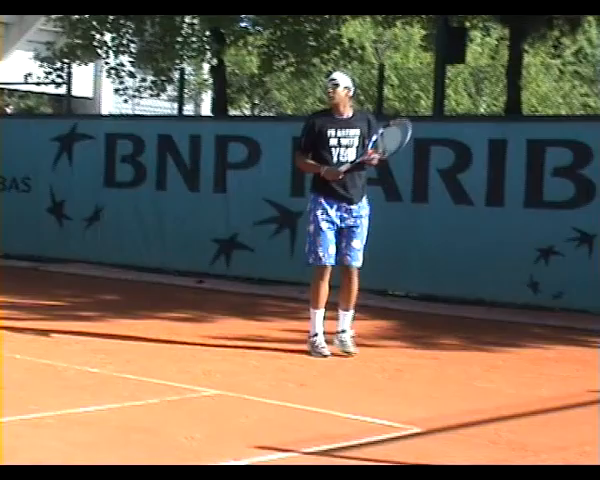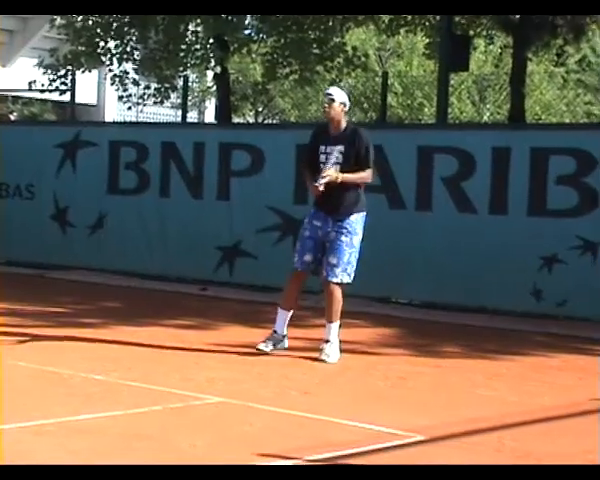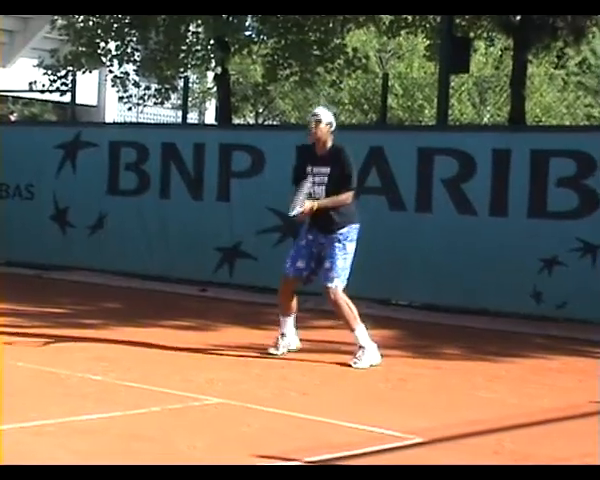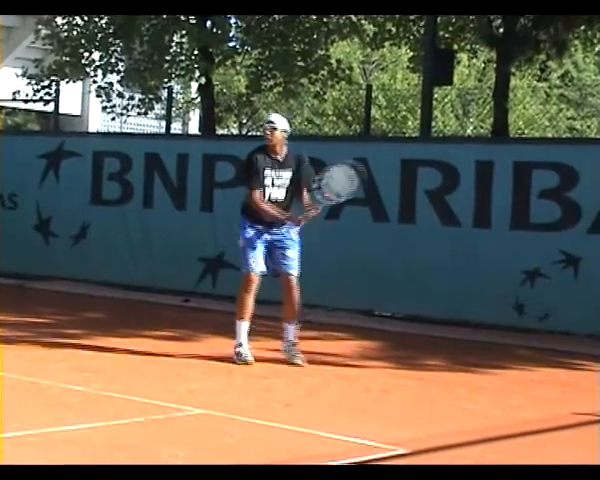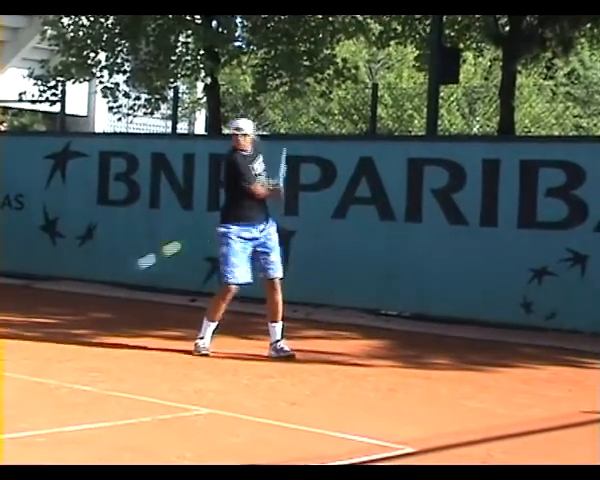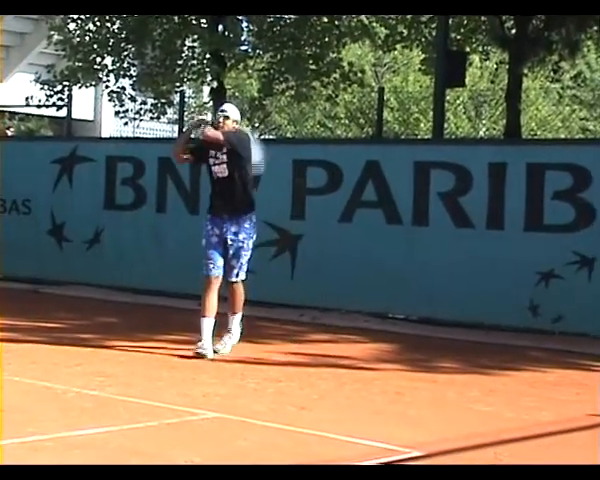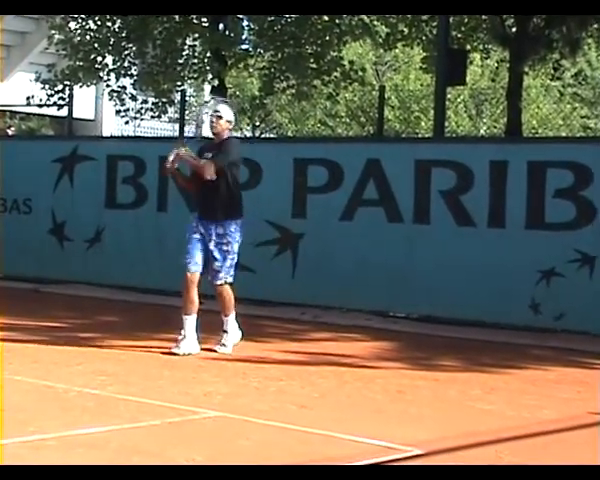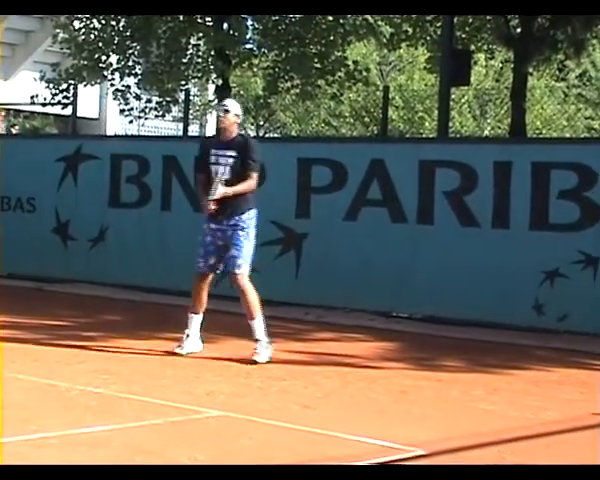
dt=0.4s
person 1, frame 1
left shoulder: (366, 122)
right shoulder: (315, 121)
left elbow: (373, 155)
right elbow: (300, 159)
left wrist: (373, 158)
right wrist: (320, 171)
left hip: (356, 204)
right hip: (323, 201)
left knee: (351, 269)
right knee: (321, 268)
left ankle: (345, 330)
right ankle: (316, 334)
person 1, frame 2
left shoulder: (358, 135)
right shoulder: (318, 134)
left elbow: (367, 175)
left wrist: (339, 177)
right wrist: (313, 183)
left hip: (348, 217)
right hip: (319, 213)
left knee: (332, 281)
right knee: (297, 274)
left ankle: (331, 342)
right ankle: (279, 334)
person 1, frame 3
left shoulder: (341, 156)
right shoulder: (304, 154)
left elbow: (347, 196)
left wrist: (316, 205)
right wrist: (303, 206)
left hip: (341, 231)
right hip: (313, 230)
left knee: (334, 292)
right knee: (288, 281)
left ankle: (368, 347)
right ankle: (287, 336)
person 1, frame 4
left shoulder: (299, 160)
right shoulder: (256, 158)
left elbow: (302, 193)
right elbow: (255, 199)
left wrist: (308, 210)
right wrist: (282, 216)
left hip: (285, 229)
right hip: (255, 226)
left knee: (291, 282)
right knee: (251, 279)
left ankle: (290, 342)
right ankle: (241, 343)
person 1, frame 5
left shoulder: (256, 151)
right shoulder: (233, 159)
right elbow: (258, 191)
left wrist: (271, 188)
right wrist: (275, 189)
left hip: (264, 226)
right hip: (234, 229)
left knee: (273, 282)
right knee: (229, 287)
left ankle: (276, 342)
right ankle: (203, 338)
person 1, frame 6
left shoulder: (242, 139)
right shoulder: (209, 145)
left elbow: (211, 135)
right elbow: (179, 154)
left wrist: (204, 127)
right wrist: (193, 127)
left hip: (241, 220)
right hip: (215, 219)
left knee: (235, 279)
right knee: (212, 280)
left ankle: (233, 329)
right ankle: (205, 341)
person 1, frame 7
left shoulder: (230, 145)
right shoulder: (205, 148)
left elbow: (207, 171)
right elbow: (194, 185)
left wrist: (185, 157)
right wrist: (174, 170)
left hip: (227, 224)
right hip: (202, 221)
left knee: (220, 282)
right knee: (190, 277)
left ankle: (231, 331)
right ankle: (188, 338)
person 1, frame 8
left shoulder: (246, 145)
right shoulder: (207, 145)
left elbow: (253, 181)
right elbow: (202, 179)
left wrist: (229, 191)
right wrist: (206, 199)
left hip: (242, 218)
right hip: (215, 220)
left knee: (240, 277)
right knee: (202, 275)
left ankle: (262, 341)
right ankle: (192, 337)
